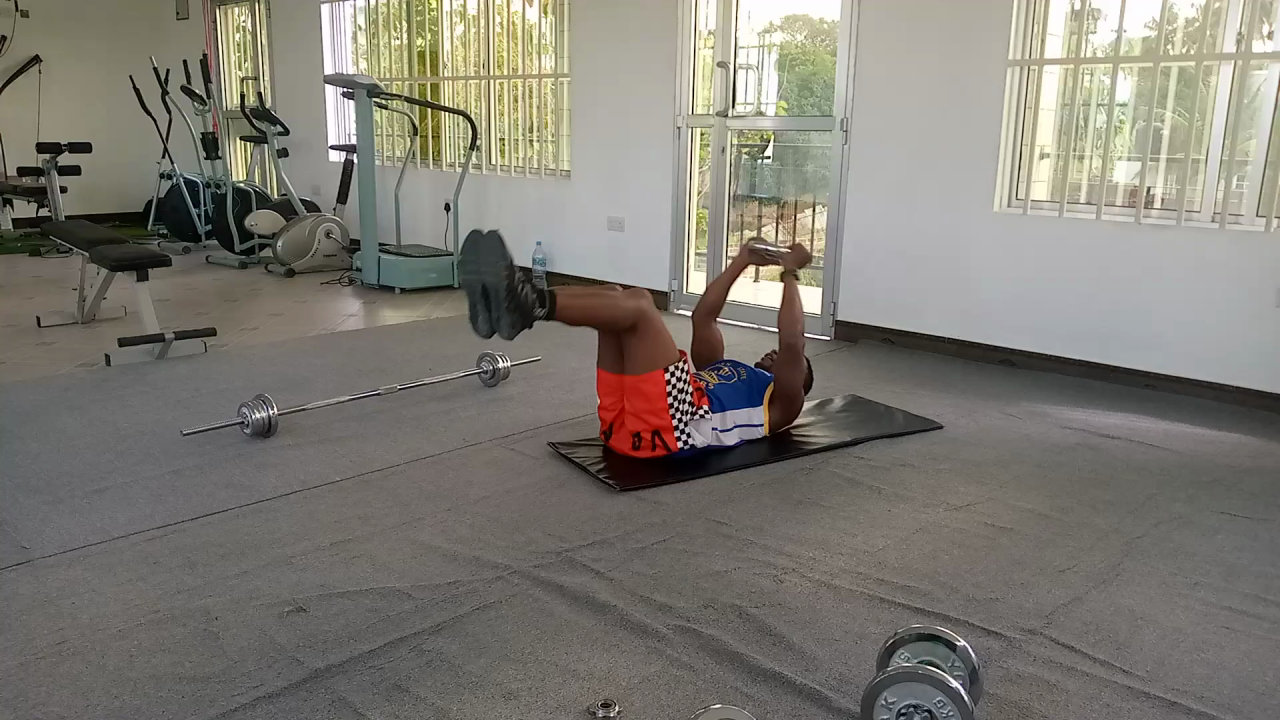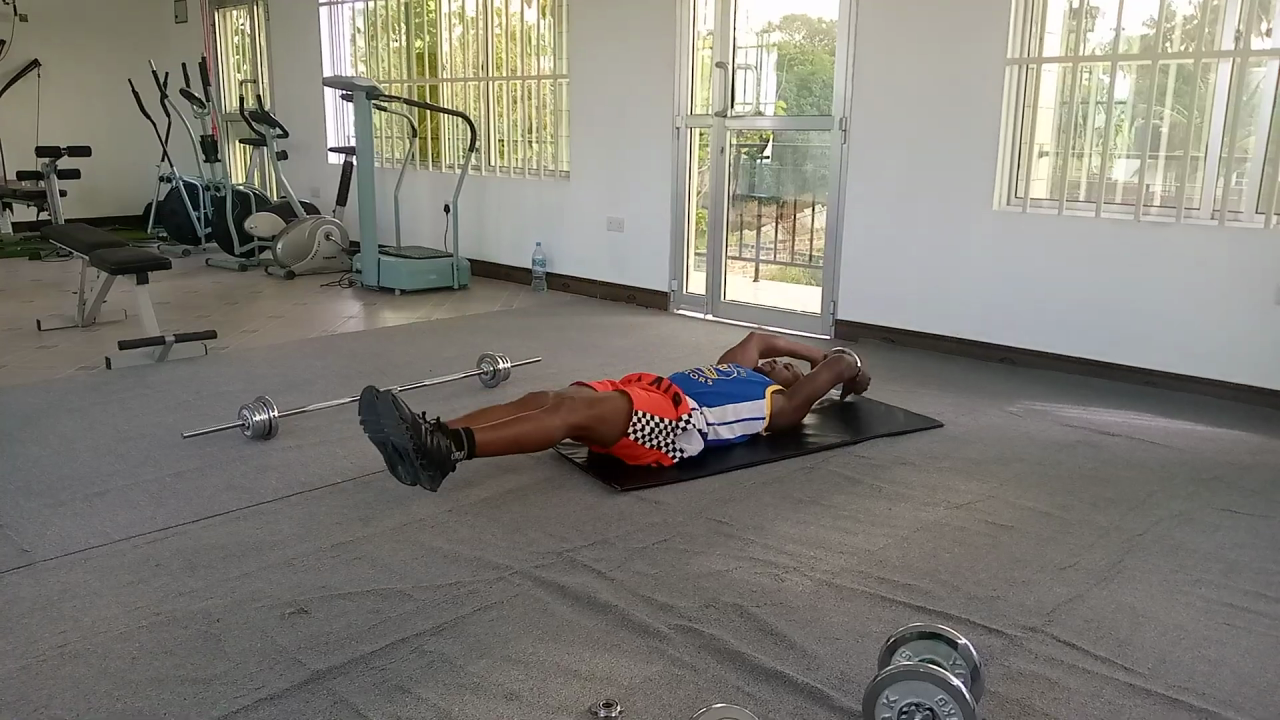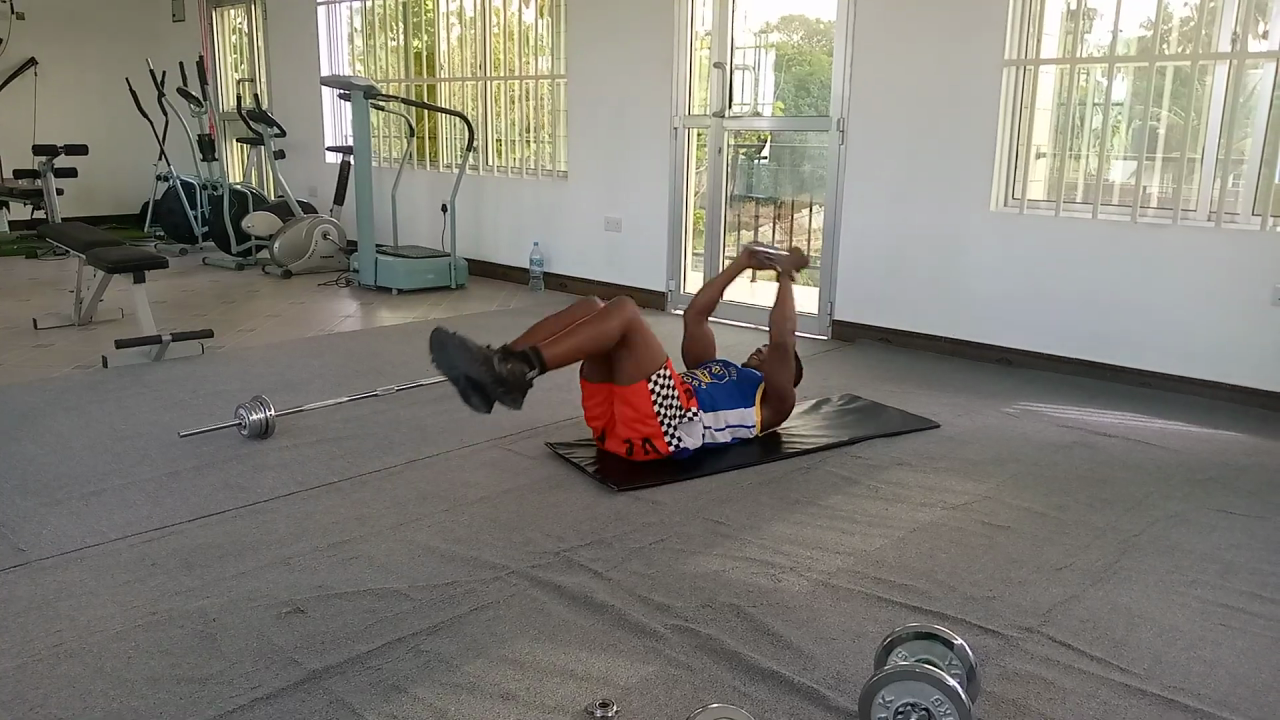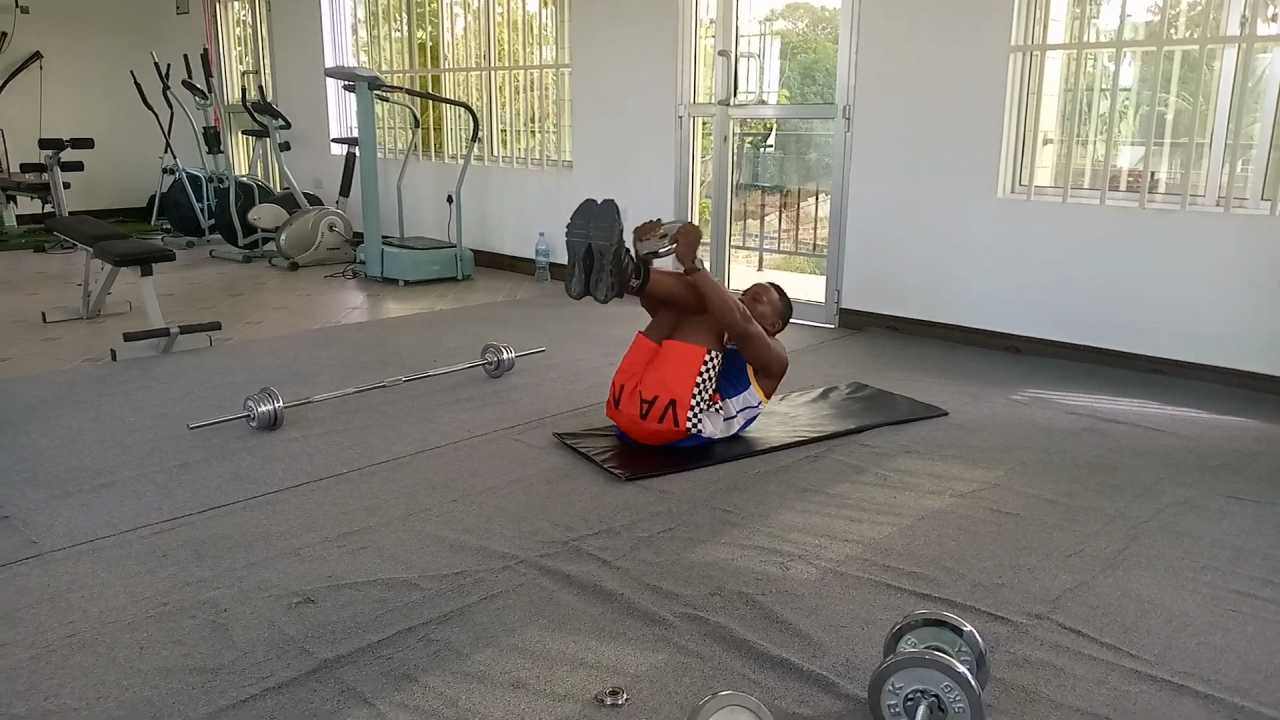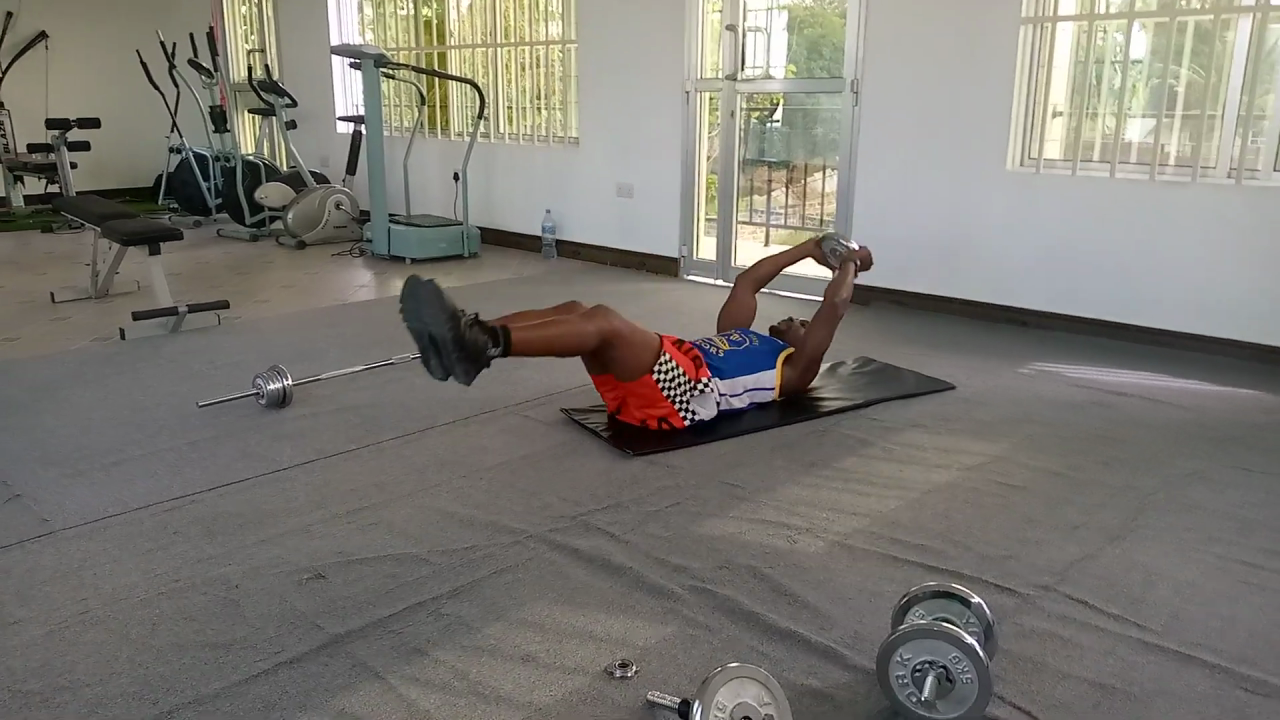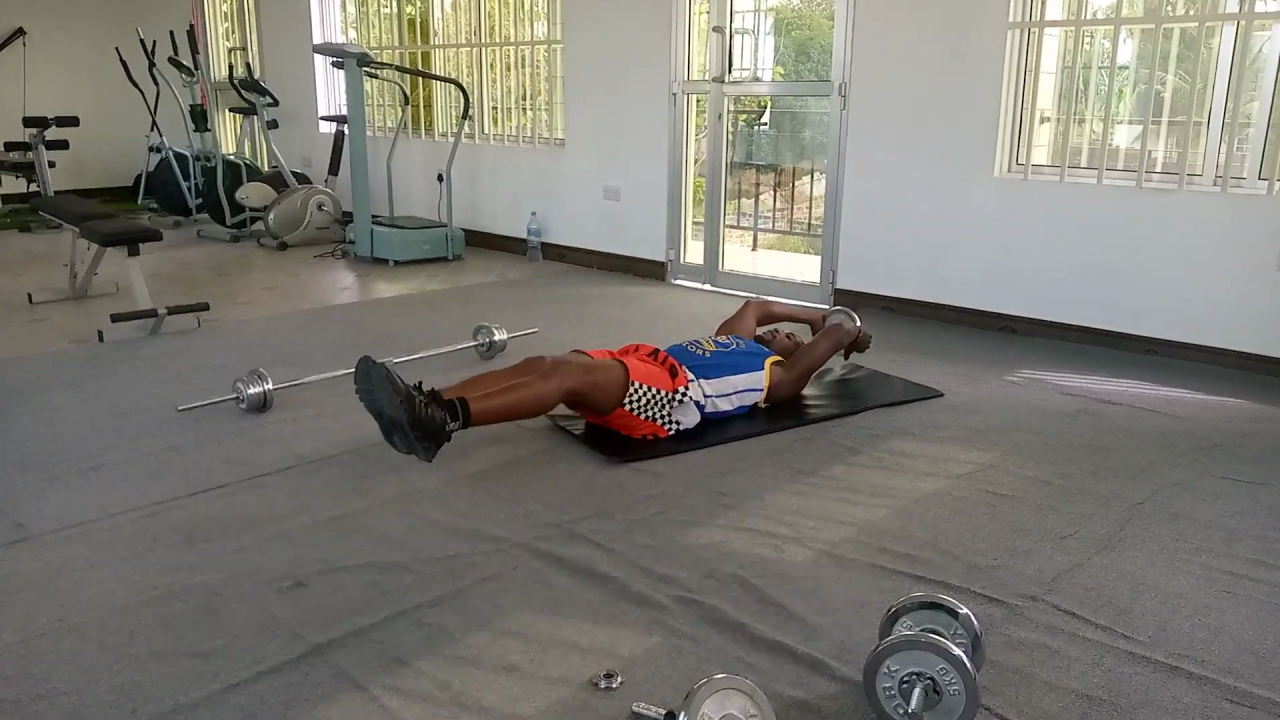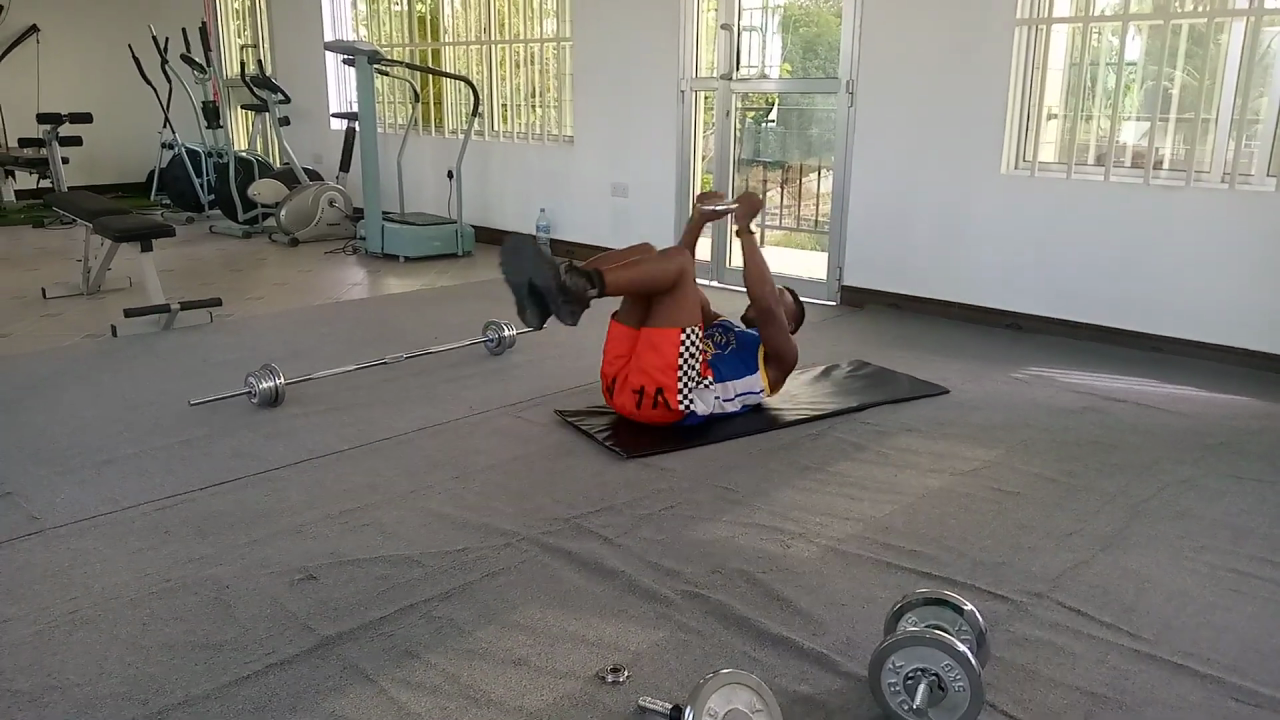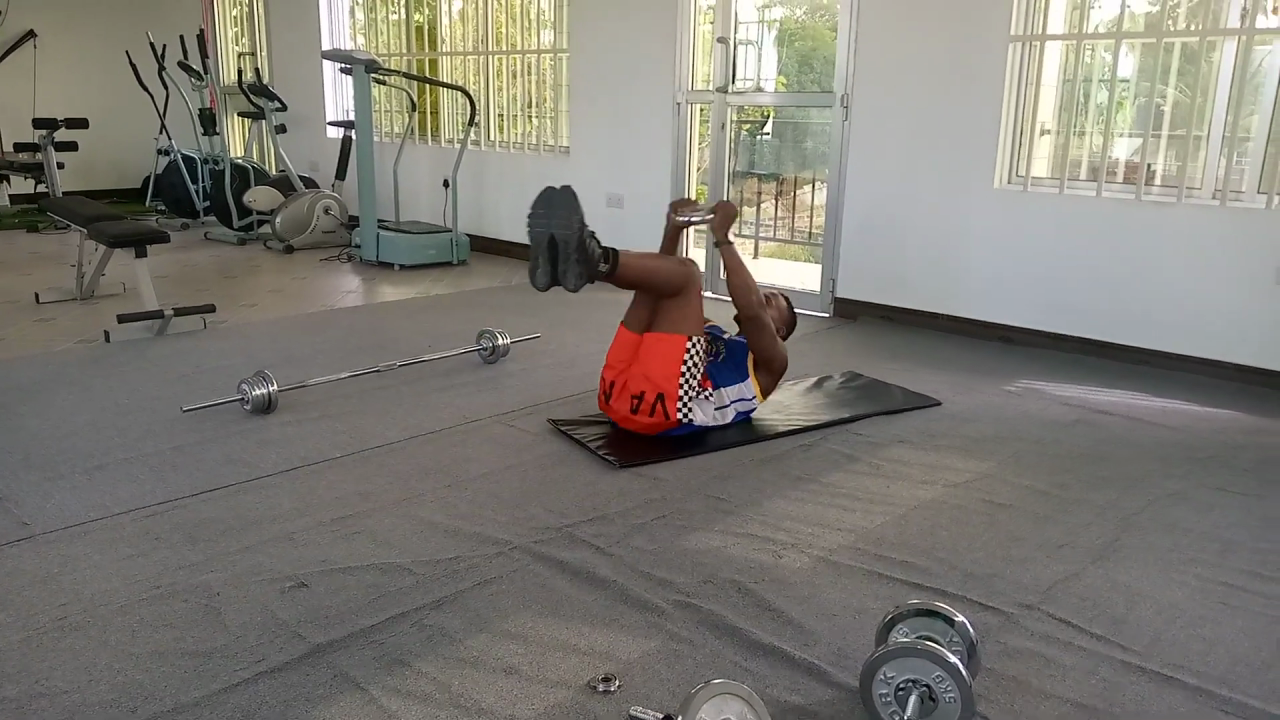
dt=0.5s
person 1, frame 1
left shoulder: (779, 404)
right shoulder: (724, 365)
left elbow: (792, 344)
right elbow: (704, 315)
left wrist: (790, 278)
right wrist: (742, 262)
left hip: (668, 425)
right hip: (625, 416)
left knee: (637, 302)
right knee: (610, 297)
left ankle: (529, 303)
right ankle: (501, 303)
person 1, frame 2
left shoulder: (783, 405)
right shoulder: (737, 373)
left elbow: (837, 366)
right elbow: (759, 338)
left wrist: (849, 364)
right wrist: (816, 352)
left hip: (671, 423)
right hip: (646, 390)
left knee: (569, 409)
right knee: (543, 401)
left ankle: (444, 450)
right ankle: (433, 435)
person 1, frame 3
left shoulder: (772, 402)
right shoulder: (717, 368)
left elbow: (783, 340)
right elbow: (697, 312)
left wrist: (786, 280)
right wrist: (739, 265)
left hip: (660, 434)
right hip: (614, 423)
left knee: (621, 310)
right knee: (590, 308)
left ankle: (520, 369)
right ankle: (501, 362)
person 1, frame 4
left shoulder: (771, 359)
right shoulder: (715, 342)
left elbow: (739, 322)
right elbow: (651, 299)
left wrist: (691, 263)
right wrist: (645, 255)
left hip: (673, 419)
right hip: (628, 404)
left knee: (709, 300)
left ankle: (621, 273)
right ankle: (604, 272)
person 1, frame 5
left shoulder: (793, 369)
right shoulder: (743, 334)
left elbow: (830, 312)
right elbow: (747, 281)
left wrist: (849, 271)
right wrist: (805, 249)
left hip: (682, 395)
right hip: (655, 373)
left knee: (602, 320)
right knee: (574, 312)
left ankle: (484, 346)
right ankle: (469, 334)
person 1, frame 6
left shoulder: (779, 376)
right shoulder: (736, 345)
left elbow: (833, 337)
right elbow: (756, 306)
right wrist: (817, 314)
left hip: (668, 396)
right hip: (640, 362)
left knee: (569, 373)
right knee: (539, 365)
left ankle: (442, 420)
right ankle: (429, 405)
person 1, frame 7
left shoulder: (779, 354)
right shoulder: (718, 327)
left elbow: (768, 305)
left wrist: (745, 231)
right wrist: (698, 222)
left hip: (671, 398)
right hip: (623, 384)
left knee: (675, 261)
right knee: (648, 258)
left ankle: (578, 288)
right ankle: (564, 282)
person 1, frame 8
left shoulder: (770, 361)
right shoulder: (710, 336)
left elbow: (752, 310)
right elbow: (652, 278)
left wrist: (722, 239)
right wrist: (674, 230)
left hip: (667, 408)
right hip: (620, 393)
left knee: (684, 273)
left ankle: (595, 259)
right ankle: (566, 263)
